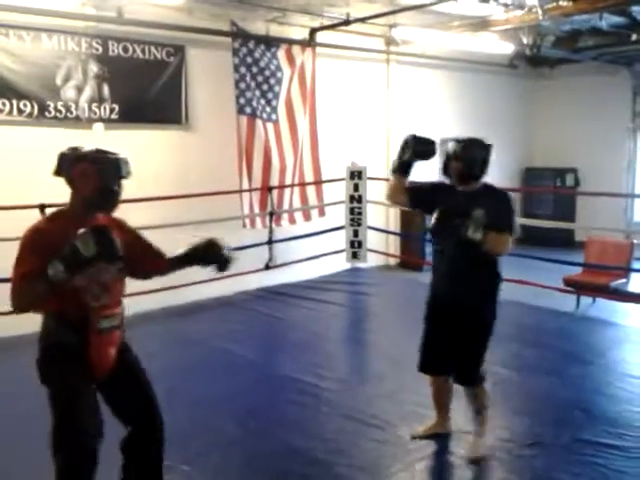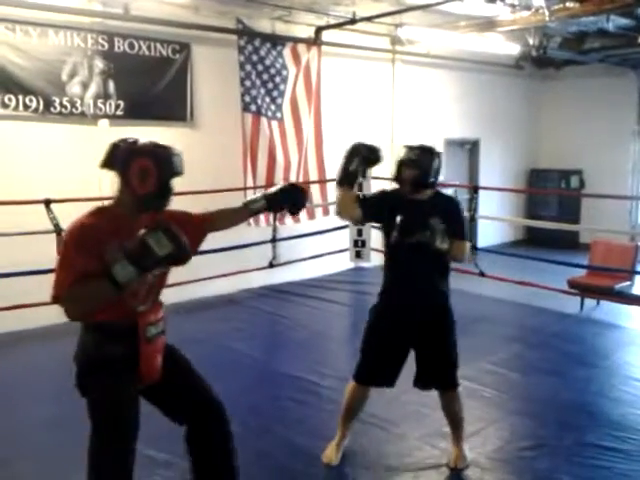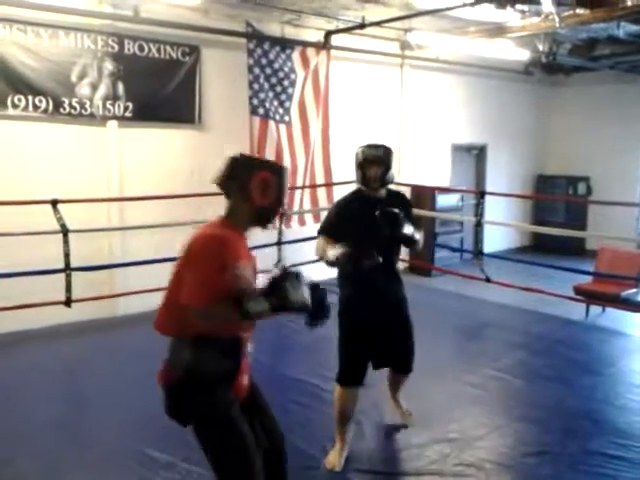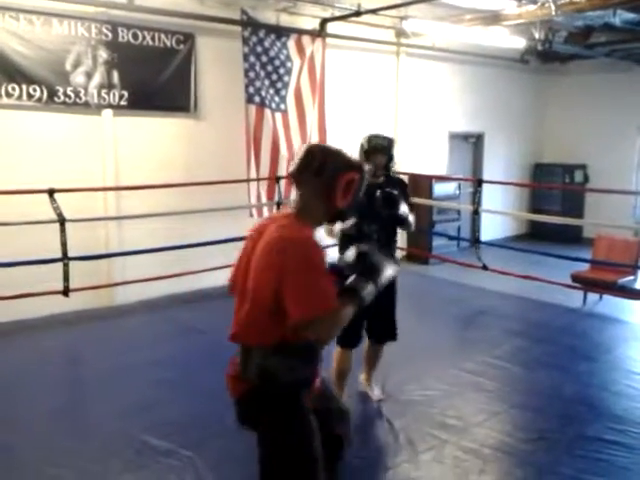
dt=0.4s
person 1, frame 1
left shoulder: (114, 227)
right shoulder: (44, 234)
left elbow: (151, 266)
right elbow: (21, 301)
left wrist: (193, 256)
right wrist: (64, 268)
left hip: (110, 342)
right hip: (68, 350)
left knee: (148, 426)
right knee: (80, 440)
person 1, frame 2
left shoulder: (158, 221)
right shoulder: (87, 231)
left elbow: (214, 221)
right elbow: (74, 307)
left wrist: (267, 201)
right wrist: (130, 266)
left hip: (151, 347)
right hip: (108, 357)
left knee: (210, 417)
person 1, frame 3
left shoulder: (235, 239)
right shoulder: (213, 241)
right elbow: (202, 317)
left wrist: (289, 295)
right wrist: (266, 301)
left hip: (231, 370)
right hip: (200, 375)
left knee: (272, 450)
person 1, frame 4
left shoulder: (269, 227)
right shoulder: (299, 244)
left elbow: (237, 285)
right elbow: (320, 329)
right wrist: (364, 283)
left hip: (275, 373)
right hip: (278, 385)
left knee: (334, 426)
person 2, frame 1
left shoulder: (496, 199)
right shoulder: (441, 192)
left elbow: (501, 246)
right elbow: (395, 195)
left wrist: (467, 227)
right wrist: (404, 162)
left hip: (476, 298)
right hip: (442, 293)
left knee: (466, 372)
right knee: (435, 365)
left ankle: (480, 428)
right ankle: (442, 420)
person 2, frame 2
left shoulder: (447, 206)
right shoulder: (390, 200)
left elbow: (461, 252)
right elbow: (346, 211)
left wrist: (431, 238)
right wrist: (350, 174)
left hip: (433, 306)
right hip: (392, 303)
left knee: (446, 382)
right knee: (365, 376)
left ankle: (457, 444)
right ankle: (340, 436)
person 2, frame 3
left shoulder: (399, 201)
right shoulder: (346, 207)
left elbow: (415, 242)
right elbow: (323, 247)
left wrist: (403, 229)
right wrist: (340, 256)
left hip: (392, 295)
right hip: (357, 300)
left knee: (402, 362)
right knee: (349, 376)
left ankle: (394, 398)
right ankle: (341, 442)
person 2, frame 4
left shoulder: (396, 186)
left elbow: (409, 225)
right elbow: (330, 228)
left wrist: (400, 211)
right wrist: (349, 229)
left knee: (381, 335)
right knee: (347, 340)
left ankle: (367, 378)
right ankle: (337, 397)
